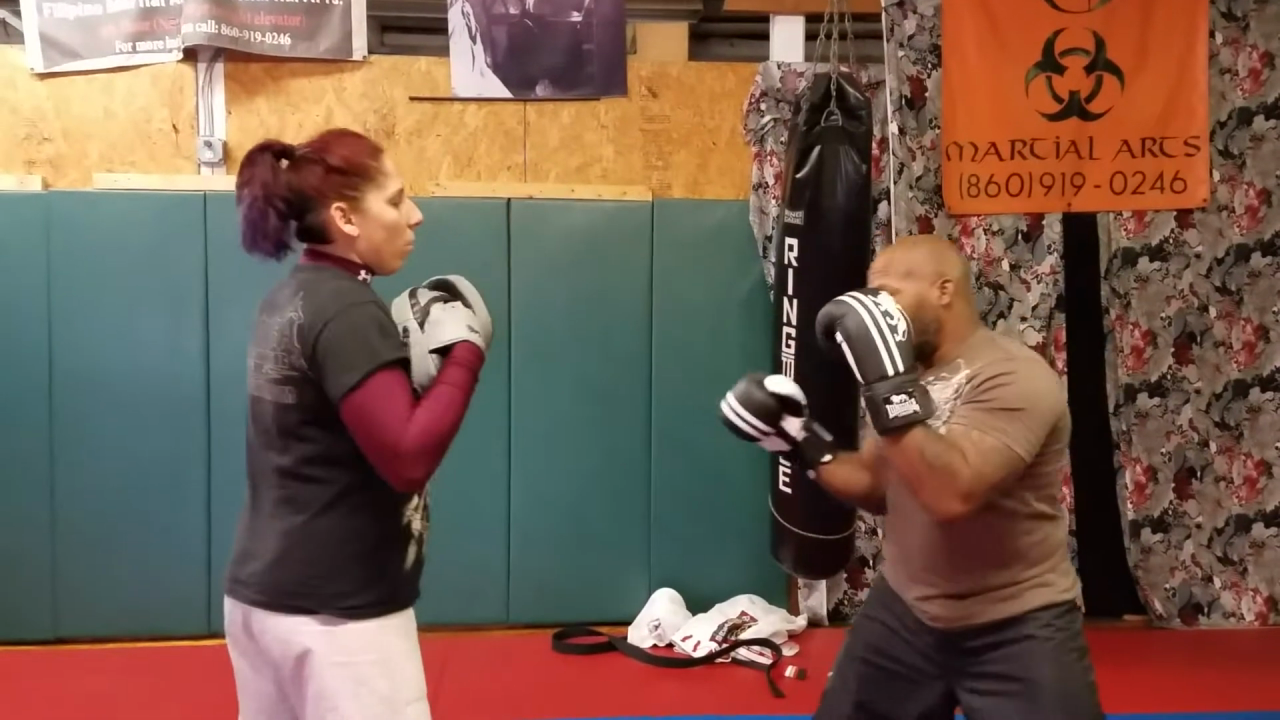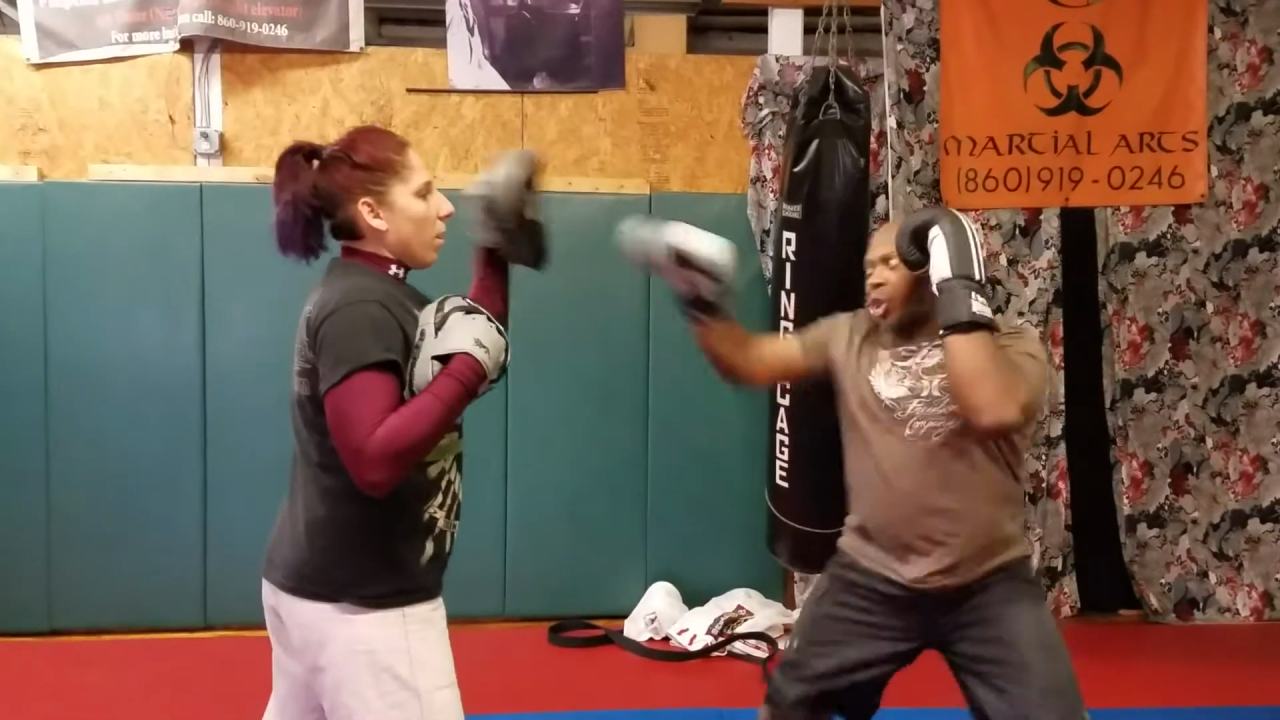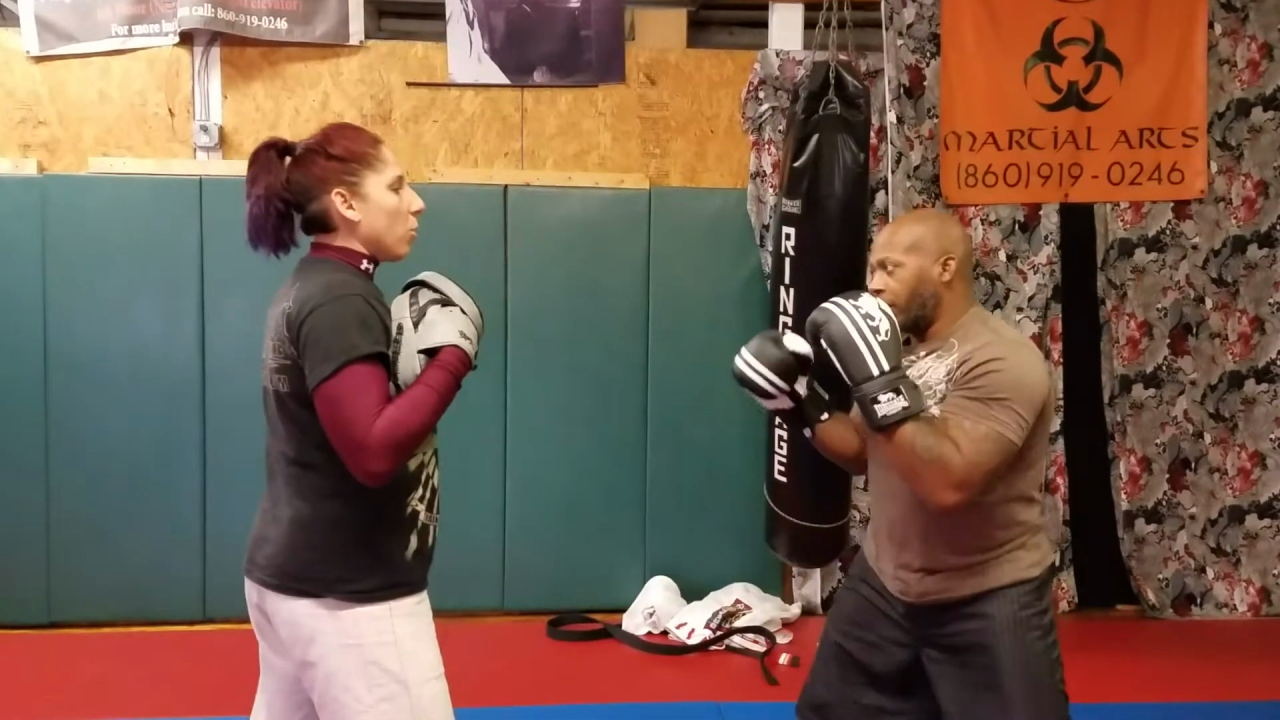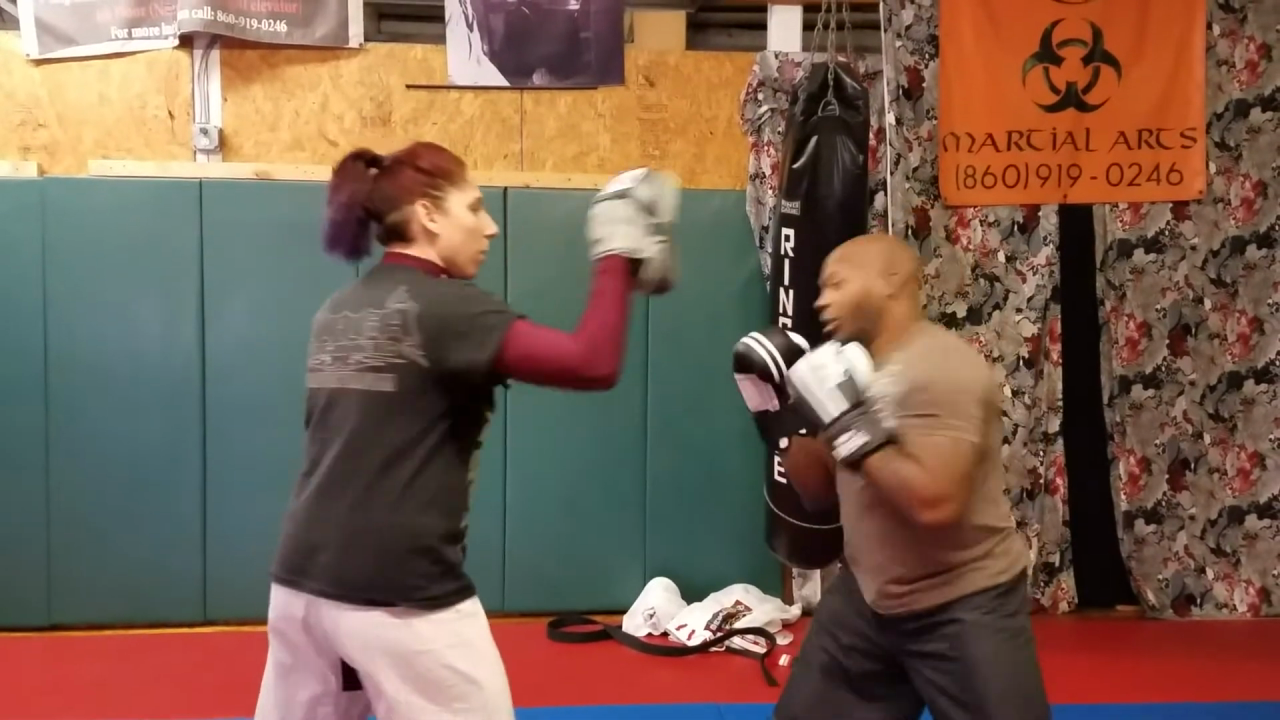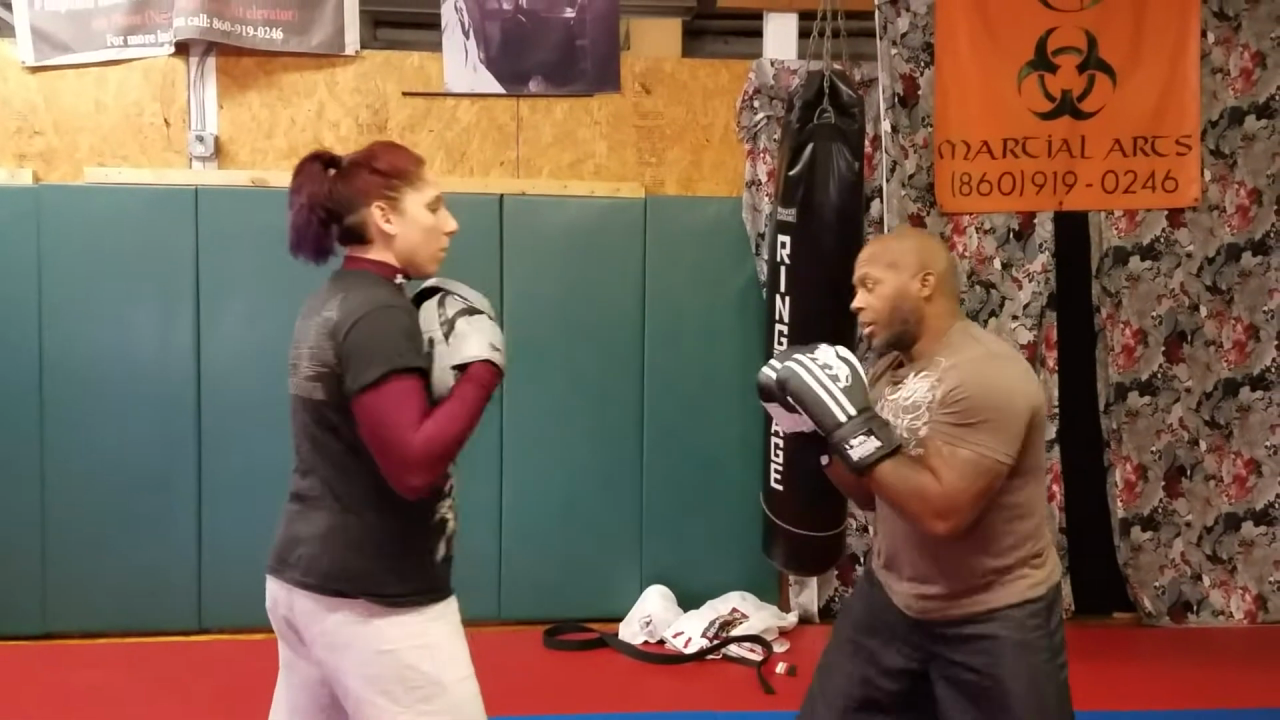
dt=0.7s
person 1, frame 1
left shoulder: (292, 299)
right shoulder: (347, 312)
right elbow: (409, 458)
left wrist: (417, 346)
right wrist: (464, 351)
right hip: (338, 609)
person 1, frame 2
left shoulder: (375, 291)
right shoulder: (359, 309)
left elbow: (462, 341)
right elbow: (374, 461)
left wrist: (496, 256)
right wrist: (466, 367)
right hip: (363, 600)
person 1, frame 3
left shoulder: (312, 289)
right shoulder: (340, 303)
right elbow: (374, 452)
right wrist: (452, 357)
left hip: (289, 576)
right hip: (350, 594)
person 1, frame 4
left shoulder: (342, 311)
right shoulder: (443, 308)
right elbow: (592, 363)
right wrist: (618, 255)
left hip: (306, 579)
right hip: (401, 595)
person 1, frame 5
left shoulder: (327, 309)
right shoulder: (377, 315)
right elbow: (413, 469)
left wrist: (436, 361)
right wrist: (481, 367)
left hip: (303, 579)
right hip: (378, 596)
person 2, frame 1
left shoulder: (1015, 377)
right shoulder: (895, 372)
left elbow: (951, 495)
right elbow: (876, 485)
left wrist: (890, 385)
right wrist: (802, 440)
left hip: (1021, 624)
right hip: (907, 610)
person 2, frame 2
left shoulder: (1011, 348)
right shoulder: (851, 338)
left elbow: (995, 412)
right elbow: (748, 363)
left wrist: (961, 293)
right wrist: (702, 298)
left hip: (989, 580)
right hip: (872, 577)
person 2, frame 3
left shoulder: (1003, 360)
right shoulder: (893, 345)
left elbow: (947, 483)
right elbow: (863, 451)
left wrist: (879, 381)
right wrist: (803, 403)
left hip: (989, 601)
right hip: (884, 584)
person 2, frame 4
left shoulder: (941, 368)
right shoulder: (850, 363)
left elbow: (933, 502)
right elbow: (823, 483)
left wrist: (846, 419)
right wrist: (787, 411)
left hip: (969, 602)
right hip: (875, 593)
person 2, frame 5
left shoulder: (984, 373)
right shoulder: (890, 371)
left elbow: (942, 510)
left wrist: (851, 425)
right wrist: (825, 429)
left hip: (999, 613)
right hip: (895, 599)
